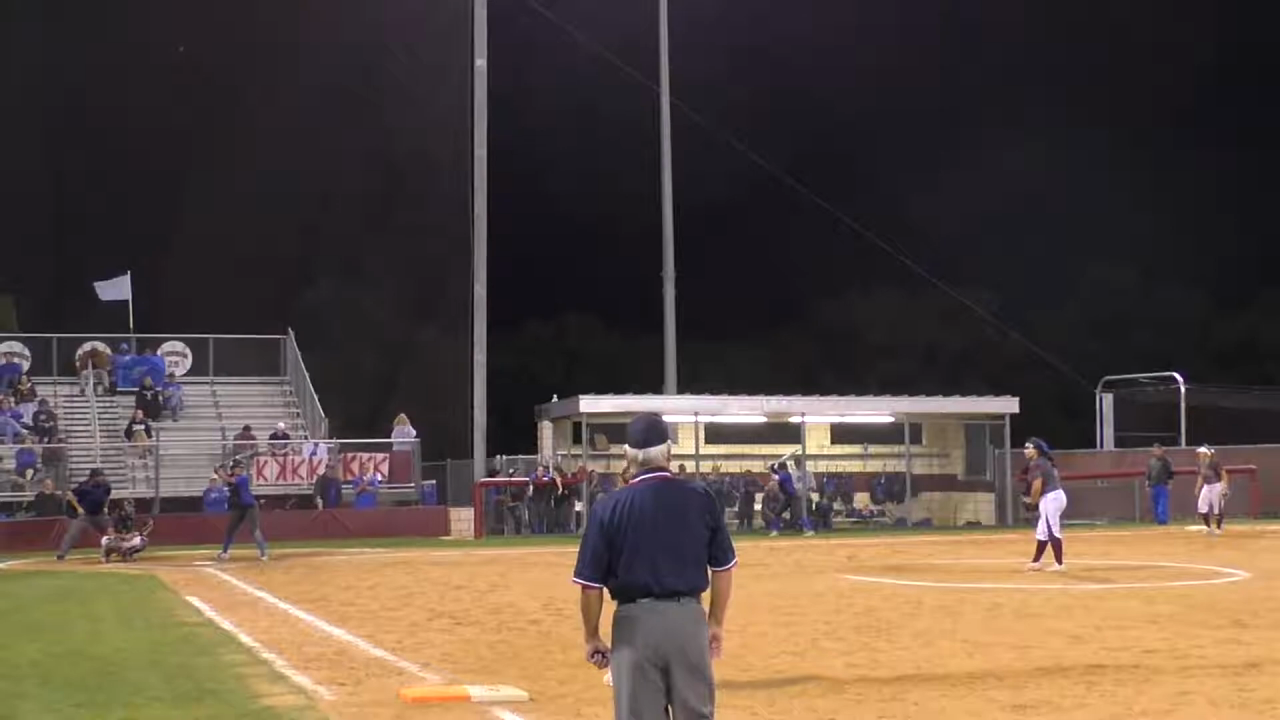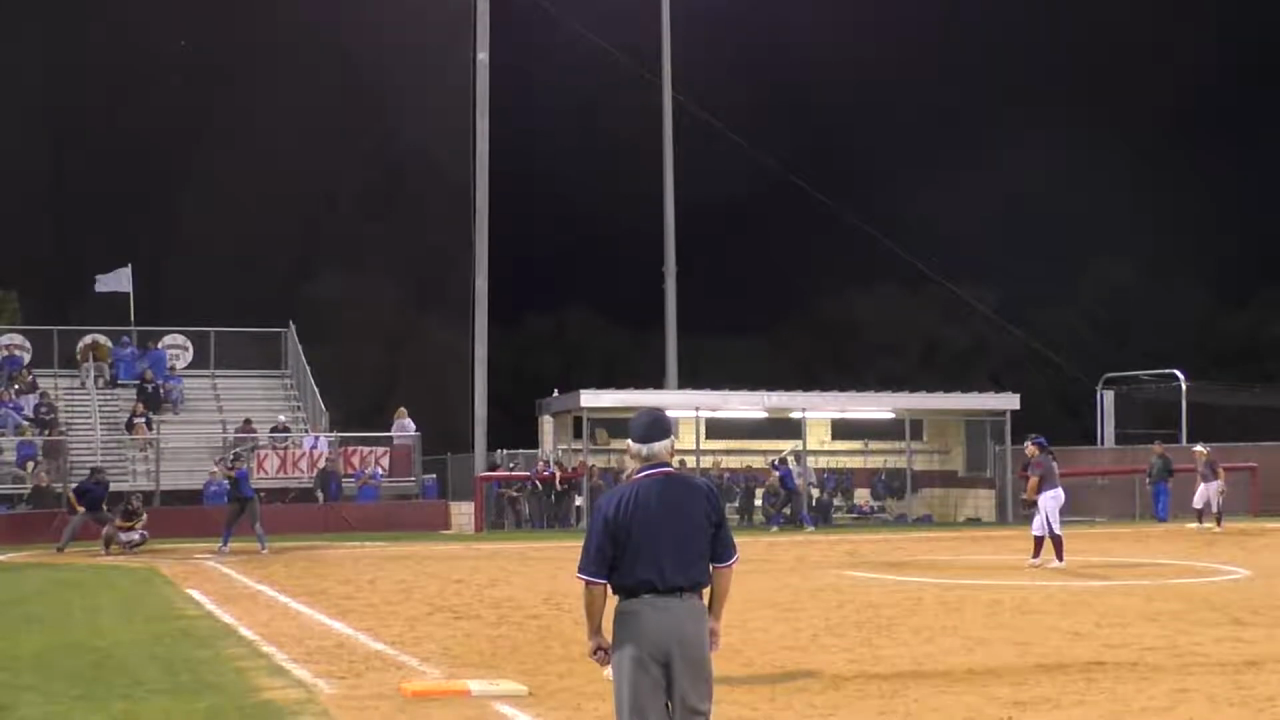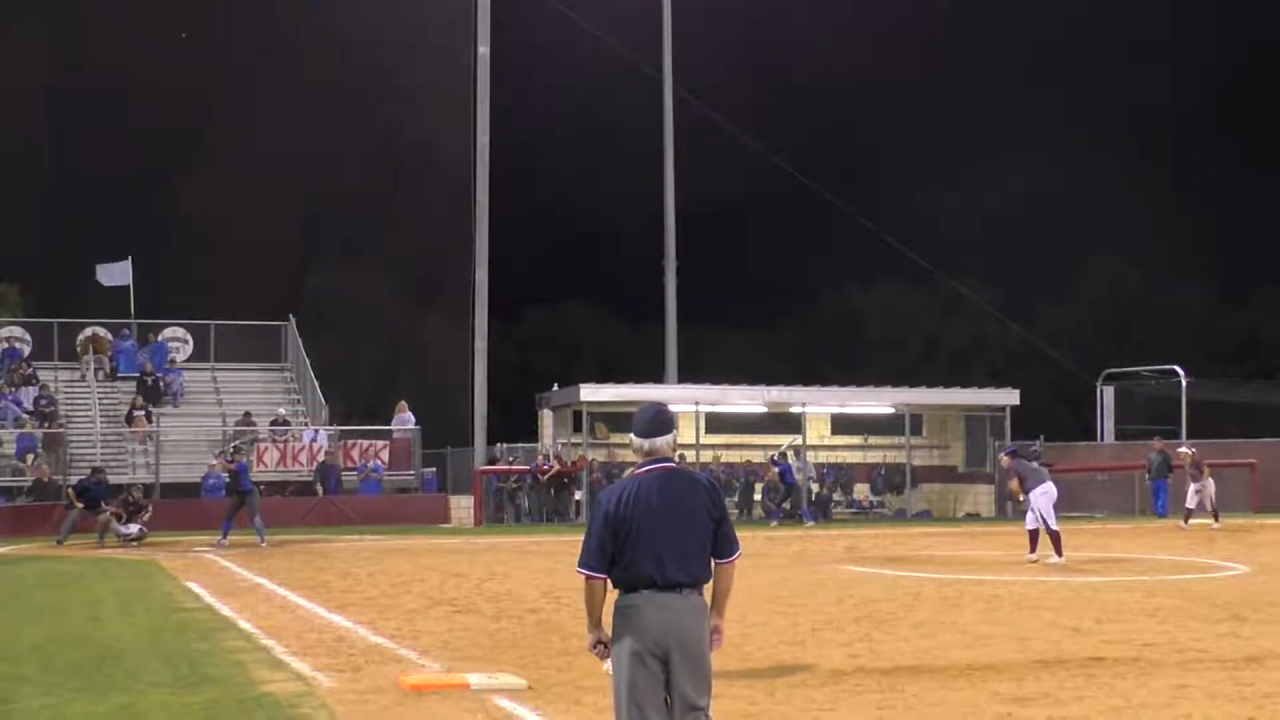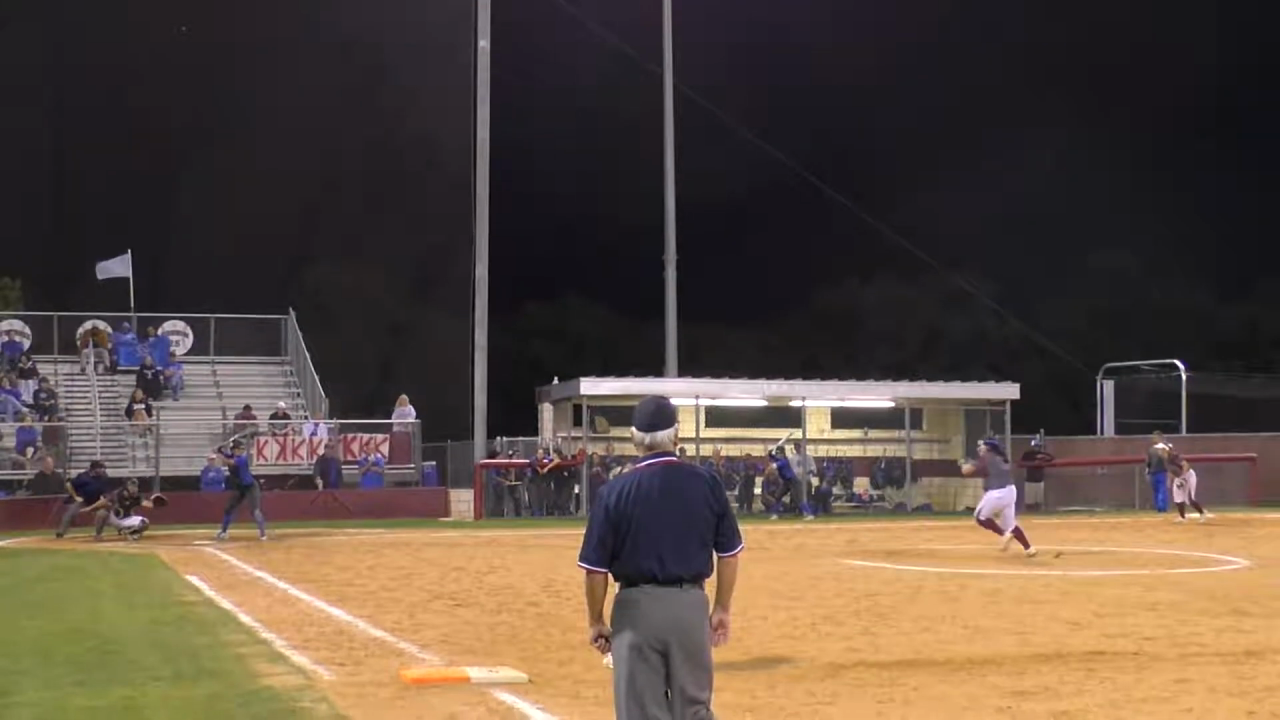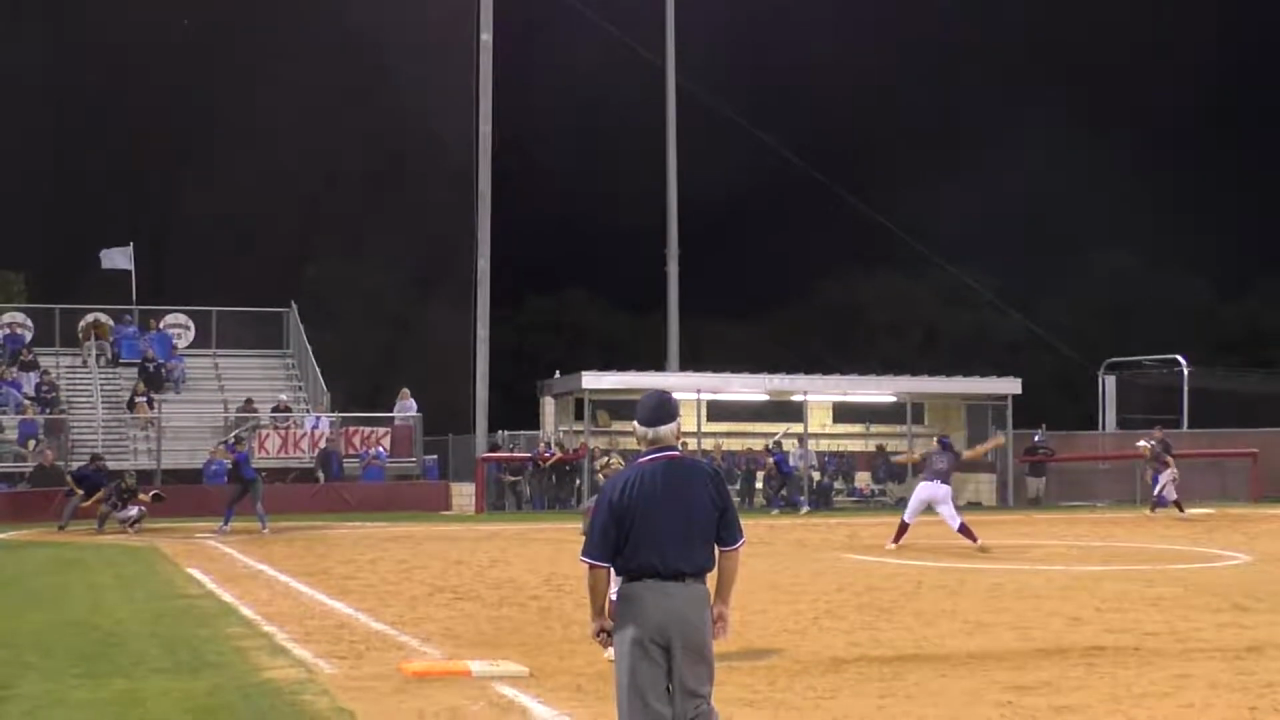
dt=0.3s
person 1, frame 1
left shoulder: (609, 507)
right shoulder: (701, 497)
left elbow: (591, 585)
right elbow: (722, 568)
left wrist: (591, 637)
right wrist: (716, 622)
left hip: (636, 623)
right hip: (688, 618)
person 1, frame 2
left shoulder: (613, 502)
right shoulder: (704, 493)
left elbow: (595, 580)
right elbow: (723, 564)
left wrist: (594, 634)
right wrist: (713, 617)
left hip: (637, 618)
right hip: (690, 614)
person 1, frame 3
left shoulder: (614, 496)
right shoulder: (705, 488)
left elbow: (595, 574)
right elbow: (725, 560)
left wrist: (594, 627)
right wrist: (717, 614)
left hip: (637, 614)
right hip: (690, 610)
person 1, frame 4
left shoulder: (615, 491)
right shoulder: (706, 483)
left elbow: (596, 569)
right elbow: (728, 554)
left wrist: (596, 621)
right wrist: (722, 608)
left hip: (638, 609)
right hip: (691, 605)
person 1, frame 5
left shoulder: (618, 485)
right shoulder: (708, 477)
left elbow: (598, 564)
right elbow: (730, 547)
left wrist: (598, 615)
right wrist: (722, 602)
left hip: (639, 603)
right hip: (693, 600)
